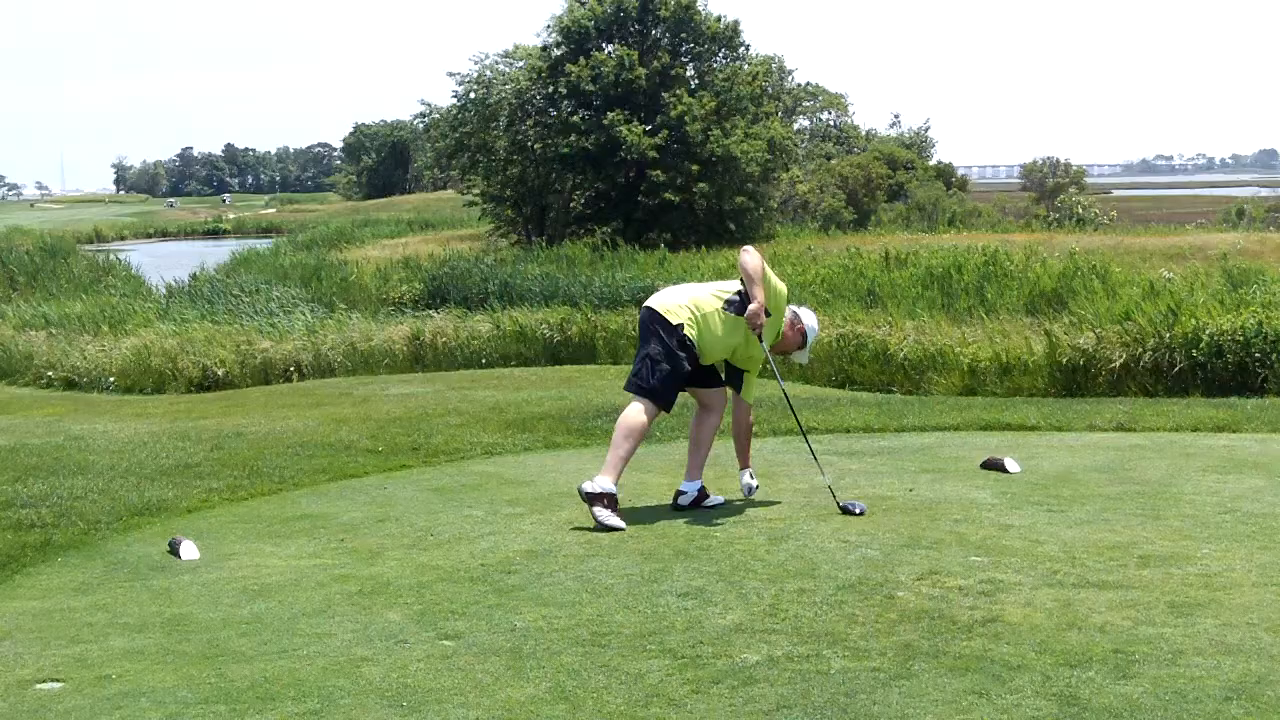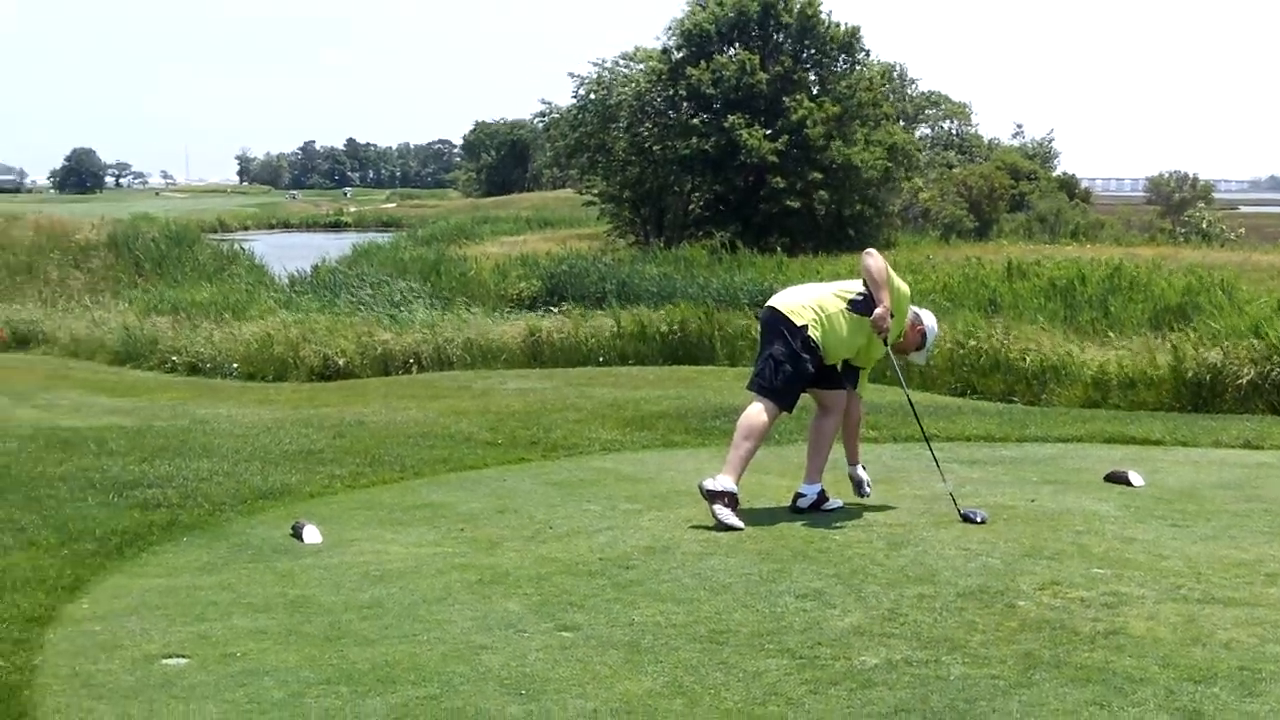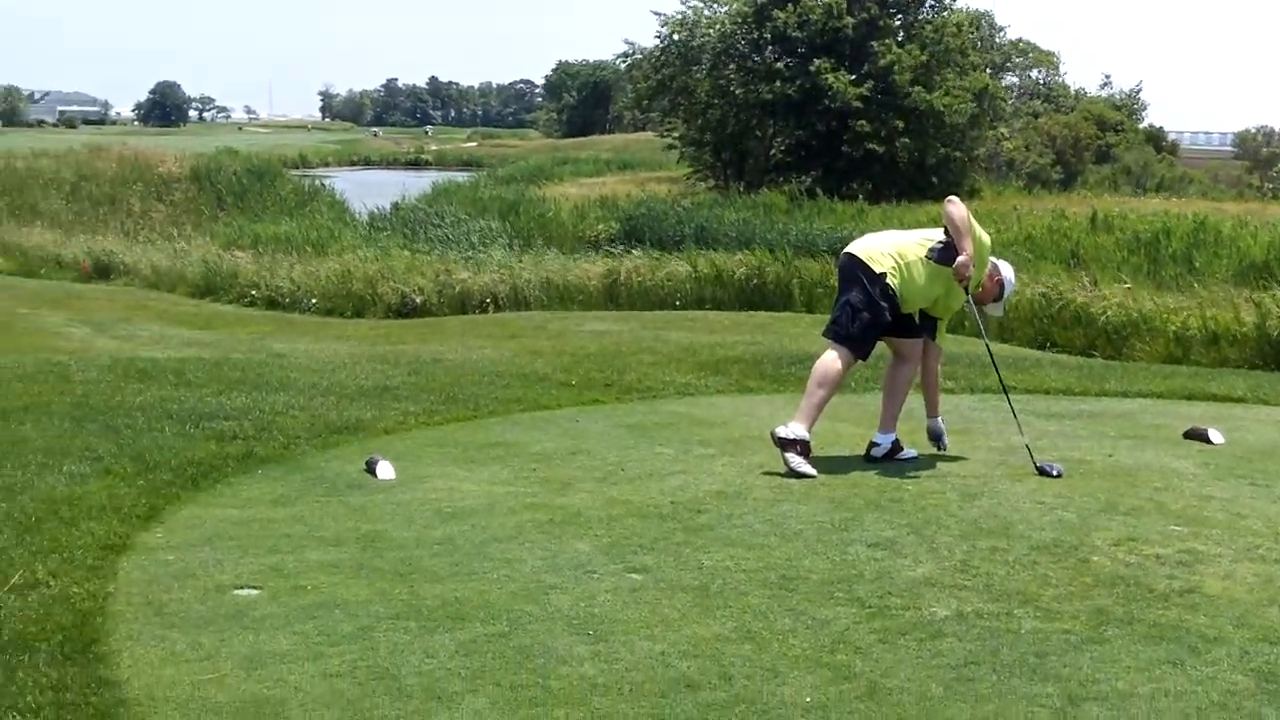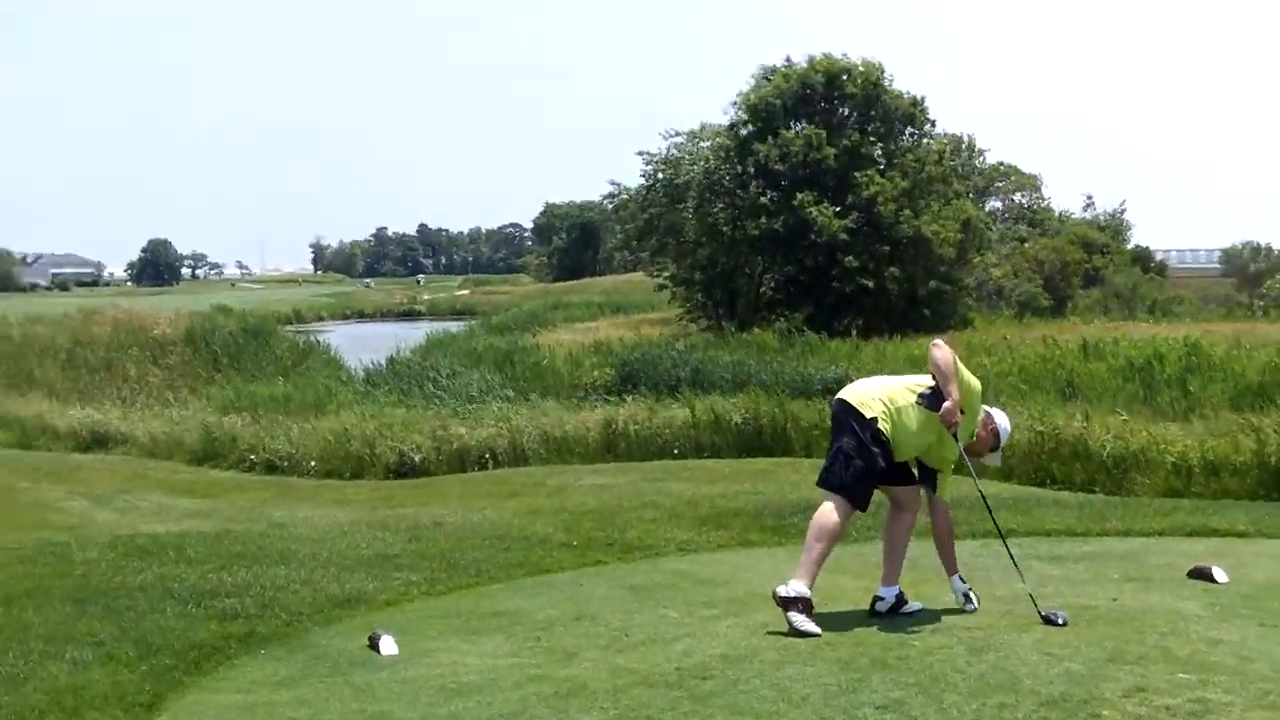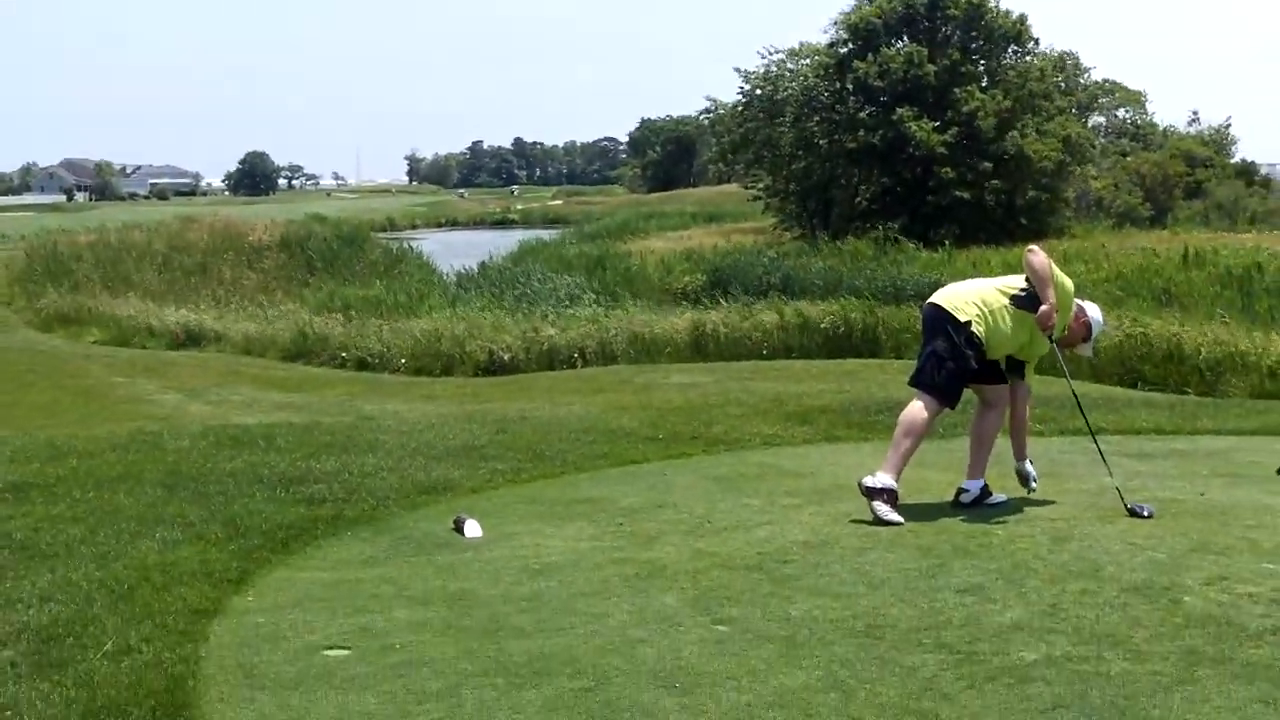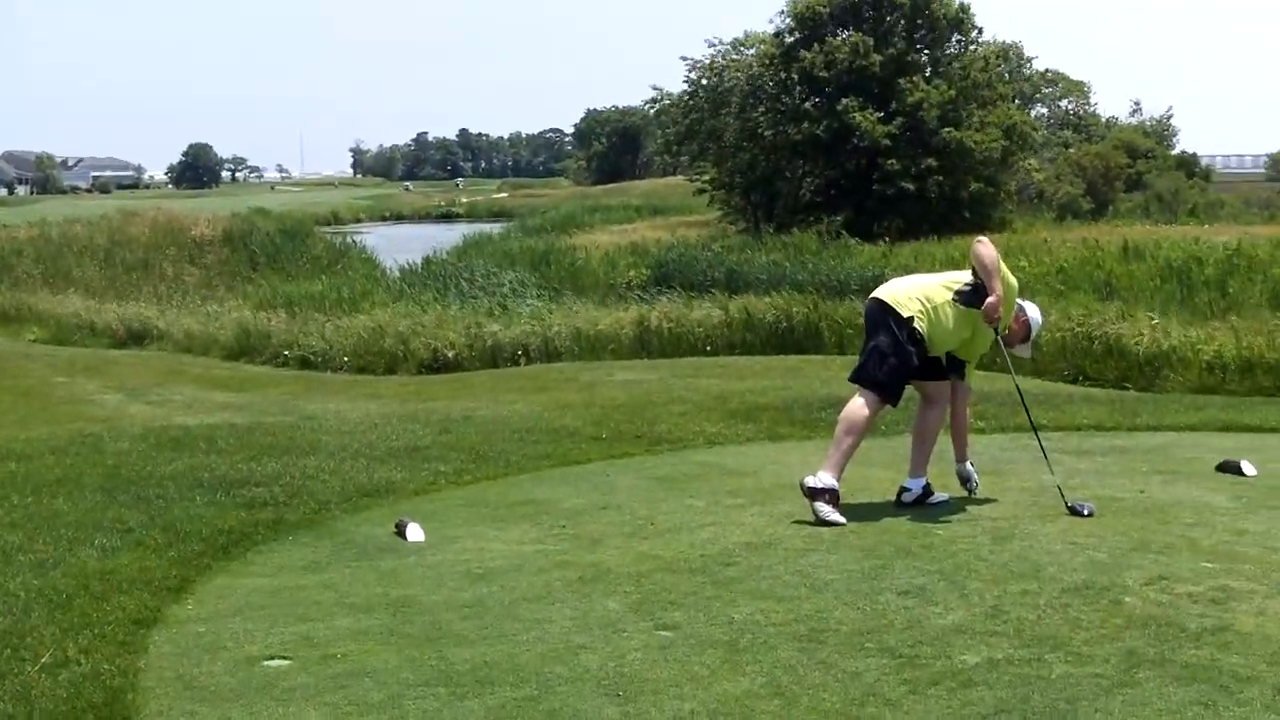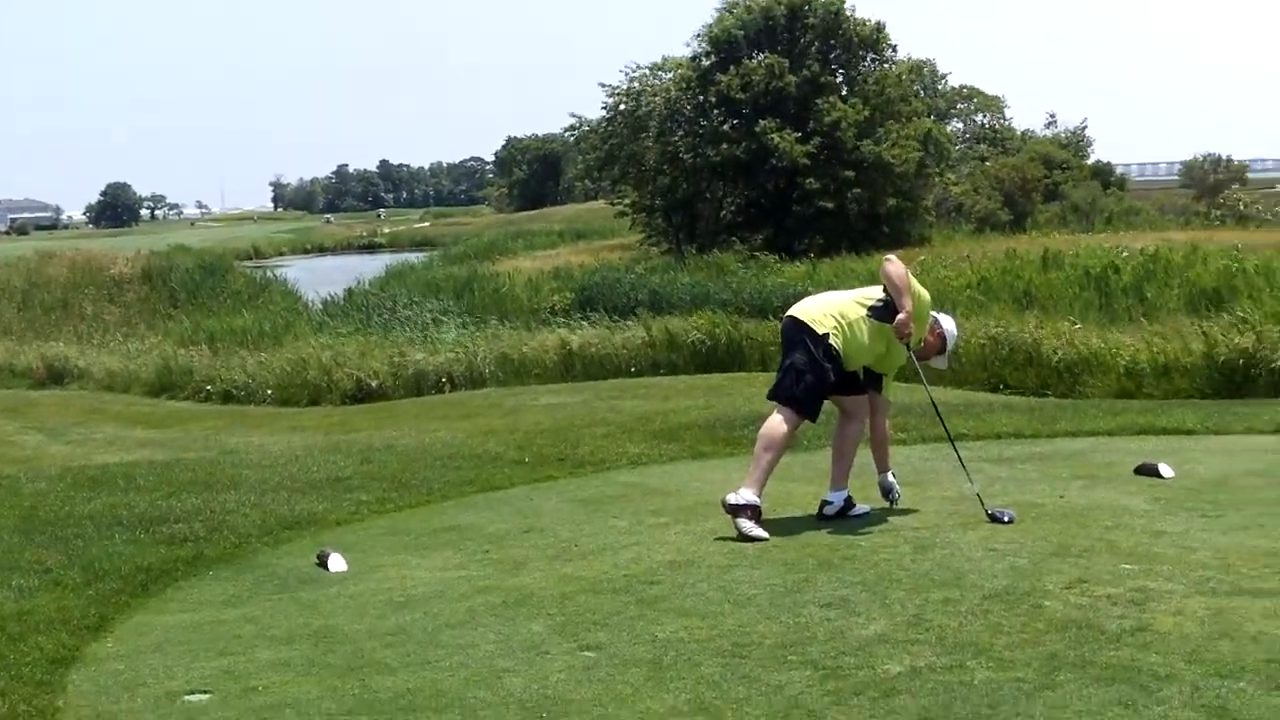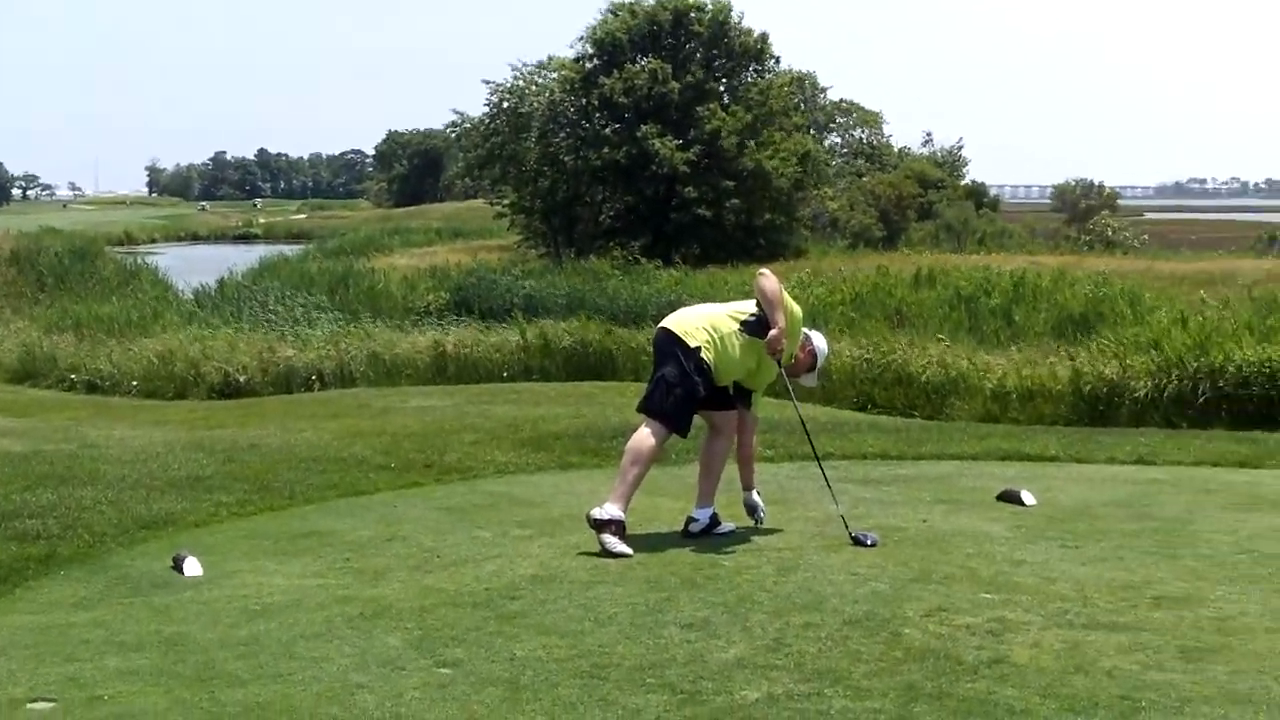
dt=0.5s
person 1, frame 1
left shoulder: (753, 354)
right shoulder: (777, 298)
left elbow: (743, 413)
right elbow: (747, 252)
left wrist: (745, 470)
right wrist: (758, 303)
right hip: (671, 317)
left knee: (715, 400)
right knee: (647, 403)
left ankle: (690, 490)
right ankle: (602, 489)
person 1, frame 2
left shoulder: (869, 350)
right shoulder: (900, 299)
left elbow: (851, 408)
right elbow: (870, 256)
left wrist: (854, 466)
right wrist: (883, 307)
right hip: (794, 317)
left knee: (835, 402)
right knee: (770, 403)
left ankle: (810, 492)
right ankle: (722, 488)
person 1, frame 3
left shoulder: (947, 300)
right shoulder: (981, 247)
left elbow: (930, 361)
right elbow: (952, 203)
left wrist: (934, 419)
right wrist: (966, 254)
right hip: (872, 265)
left knee: (911, 351)
right knee: (846, 351)
left ankle: (884, 441)
right ankle: (794, 434)
person 1, frame 4
left shoulder: (943, 452)
right shoulder: (971, 396)
left elbow: (939, 515)
right elbow: (938, 346)
left wrist: (955, 578)
right wrist: (952, 400)
right hip: (864, 410)
left knee: (907, 500)
right knee: (842, 502)
left ankle: (888, 596)
right ankle: (796, 592)
person 1, frame 5
left shoulder: (1033, 344)
right shoulder: (1064, 292)
left elbow: (1019, 403)
right elbow: (1032, 252)
left wrist: (1022, 462)
right wrist: (1048, 303)
right hip: (957, 313)
left knee: (997, 397)
right knee: (932, 399)
left ankle: (972, 487)
right ankle: (882, 484)
person 1, frame 6
left shoulder: (974, 341)
right shoulder: (1008, 288)
left elbow: (958, 404)
right elbow: (980, 244)
left wrist: (963, 462)
right wrist: (995, 295)
right hip: (899, 308)
left knee: (939, 394)
right knee: (873, 396)
left ankle: (915, 486)
right ankle: (824, 484)
person 1, frame 7
left shoulder: (893, 354)
right shoulder: (921, 303)
left elbow: (877, 416)
right elbow: (890, 262)
left wrist: (884, 473)
right wrist: (906, 311)
right hip: (815, 326)
left knee: (857, 409)
right knee: (791, 413)
left ankle: (836, 499)
right ankle: (745, 500)
person 1, frame 8
left shoulder: (762, 370)
right shoulder: (793, 320)
left elbow: (745, 434)
right elbow: (763, 276)
left wrist: (749, 492)
right wrist: (778, 327)
right hip: (687, 338)
left knee: (726, 424)
right knee: (659, 427)
left ankle: (702, 516)
right ankle: (610, 514)
